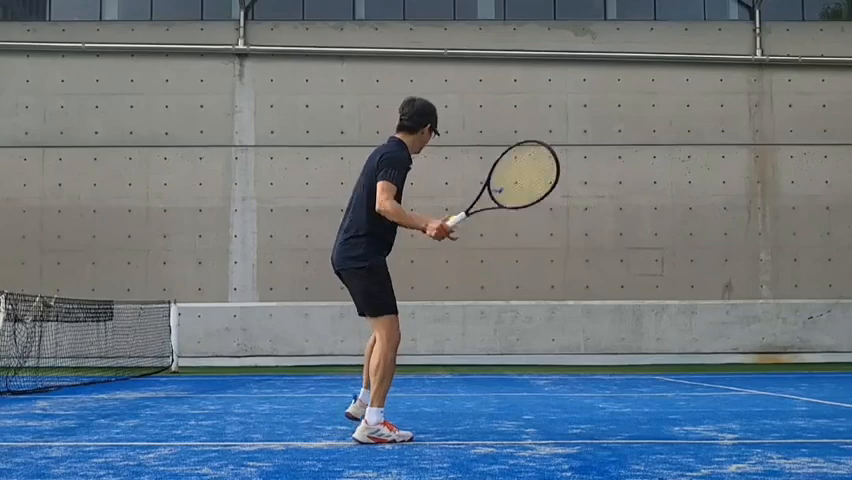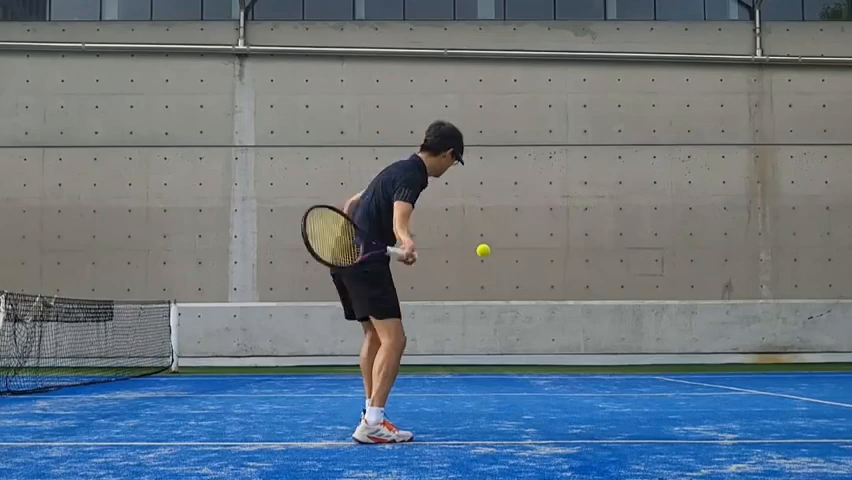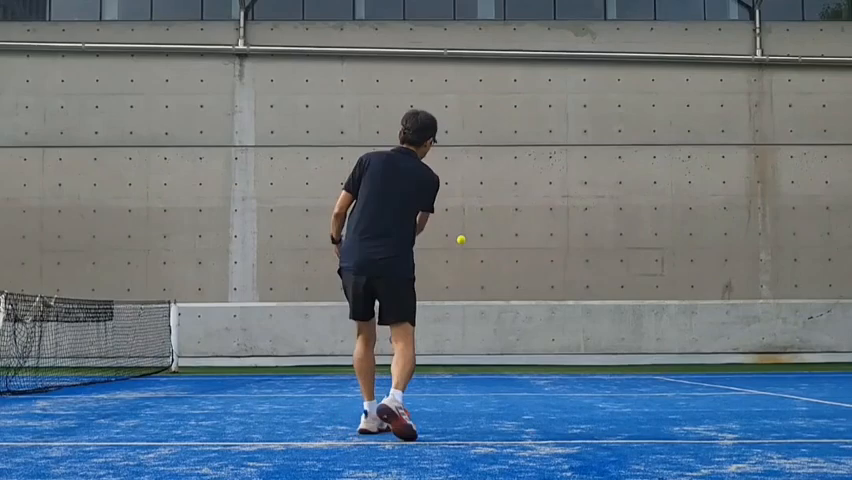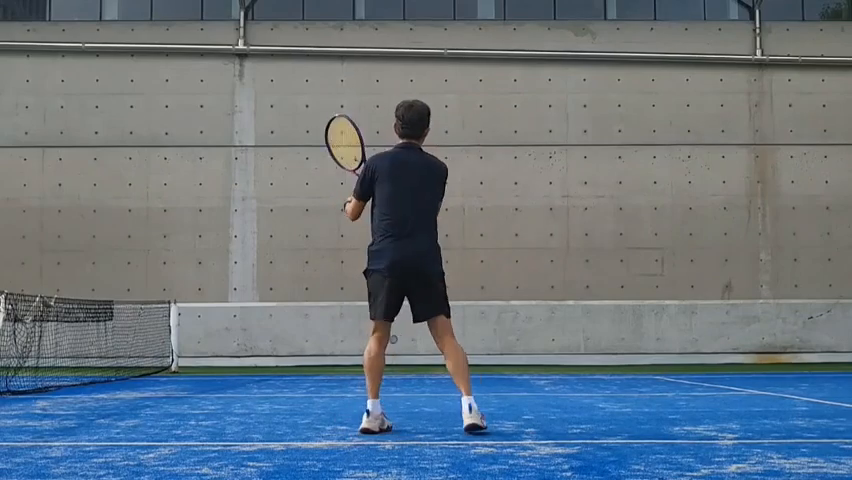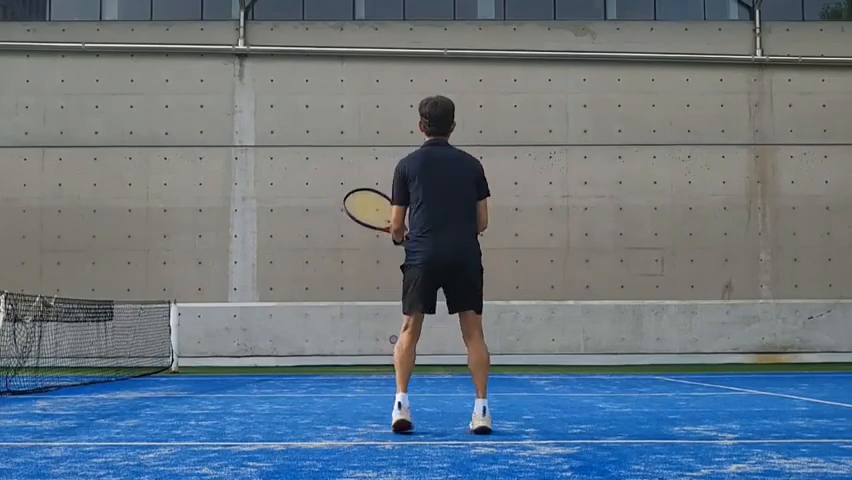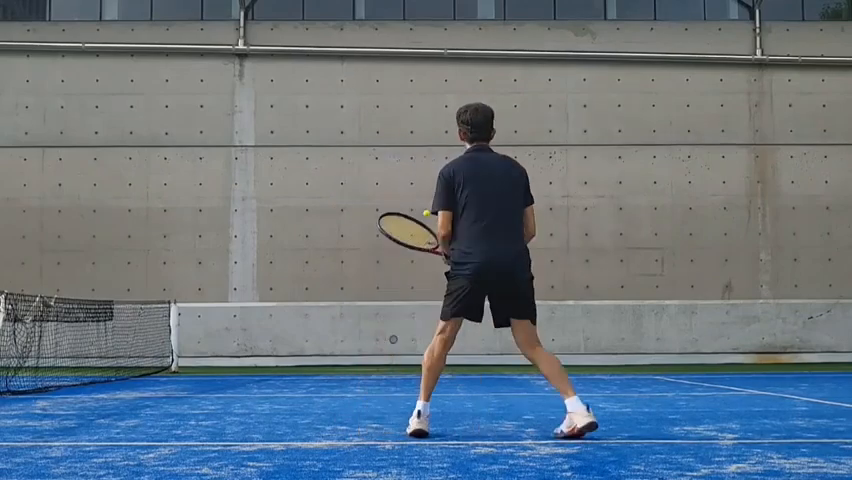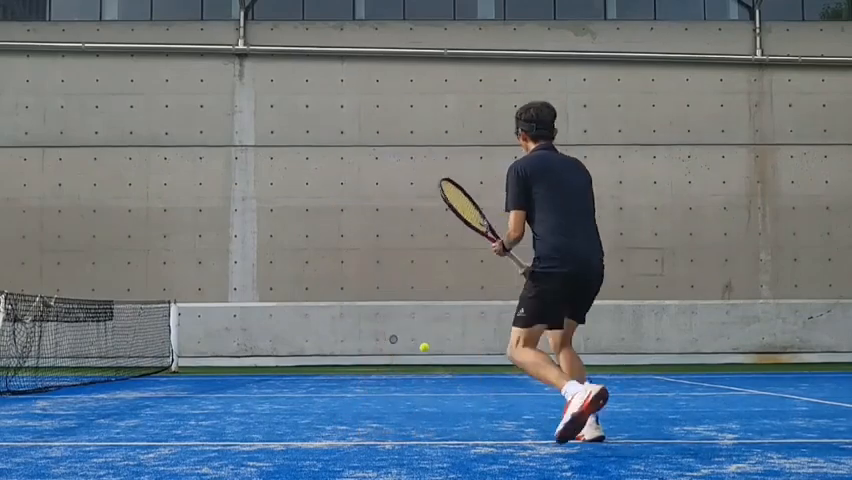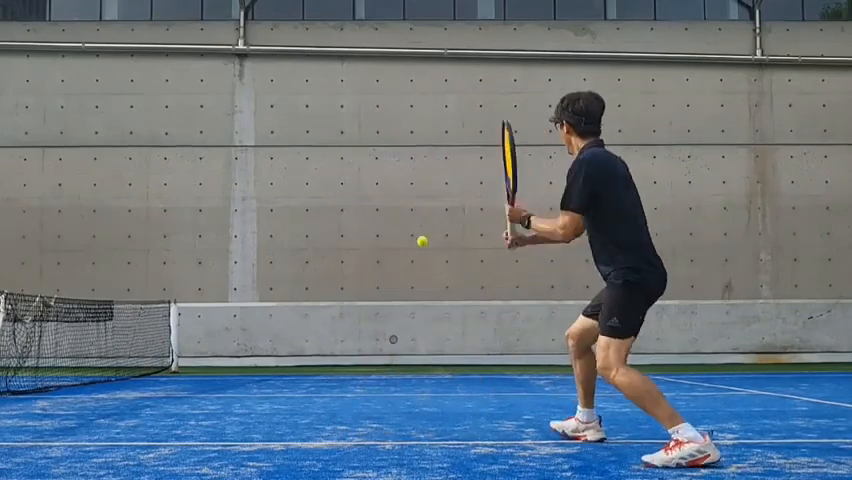
dt=0.3s
person 1, frame 1
left shoulder: (386, 153)
right shoulder: (394, 156)
right elbow: (384, 206)
left wrist: (426, 225)
right wrist: (425, 225)
left hip: (352, 254)
right hip: (362, 257)
left knee: (382, 331)
right knee: (389, 335)
left ankle: (362, 403)
right ankle: (372, 423)
person 1, frame 2
left shoulder: (398, 168)
right shoulder: (410, 178)
left elbow: (349, 206)
right elbow: (398, 222)
right wrist: (405, 244)
left hip: (345, 262)
right hip: (366, 264)
left knee: (374, 335)
right knee: (392, 338)
left ankle: (371, 410)
right ankle: (373, 421)
person 1, frame 3
left shoulder: (369, 161)
right shoulder: (428, 178)
left elbow: (339, 210)
left wrist: (337, 240)
left hip: (355, 261)
right hip: (395, 266)
left knee: (365, 337)
right knee: (404, 342)
left ankle: (370, 413)
right ankle: (394, 401)
person 1, frame 4
left shoulder: (377, 163)
right shoulder: (438, 168)
left elbow: (353, 213)
left wrist: (350, 204)
left hip: (385, 261)
right hip: (426, 262)
left knee: (378, 336)
right knee: (445, 336)
left ankle: (372, 412)
right ankle: (469, 407)
person 1, frame 5
left shoulder: (407, 164)
right shoulder: (471, 164)
left elbow: (396, 225)
right elbow: (483, 221)
left wrist: (401, 236)
left hip: (422, 257)
right hip: (465, 257)
left knee: (409, 332)
right knee: (474, 334)
left ankle: (401, 404)
right ankle: (481, 410)
person 1, frame 6
left shoulder: (452, 171)
right shoulder: (515, 168)
left elbow: (443, 232)
right elbow: (529, 228)
left wrist: (448, 254)
left hip: (472, 268)
right hip: (516, 266)
left knee: (443, 338)
right knee: (530, 345)
left ankle: (421, 414)
right ankle: (578, 410)
person 1, frame 7
left shoulder: (521, 168)
right shoulder: (579, 168)
left elbow: (516, 230)
left wrist: (502, 246)
left hip: (554, 266)
right hip: (591, 266)
left knee: (521, 348)
right knee: (562, 343)
left ankle: (579, 393)
right ankle: (587, 420)
person 1, frame 8
left shoulder: (587, 166)
right shoulder: (604, 163)
left elbow: (566, 231)
right elbow: (572, 226)
left wrist: (526, 222)
right wrist: (526, 238)
left hip: (634, 277)
right hip: (630, 276)
left knee: (611, 365)
right knee: (577, 338)
left ankle: (692, 441)
right ankle: (586, 420)
